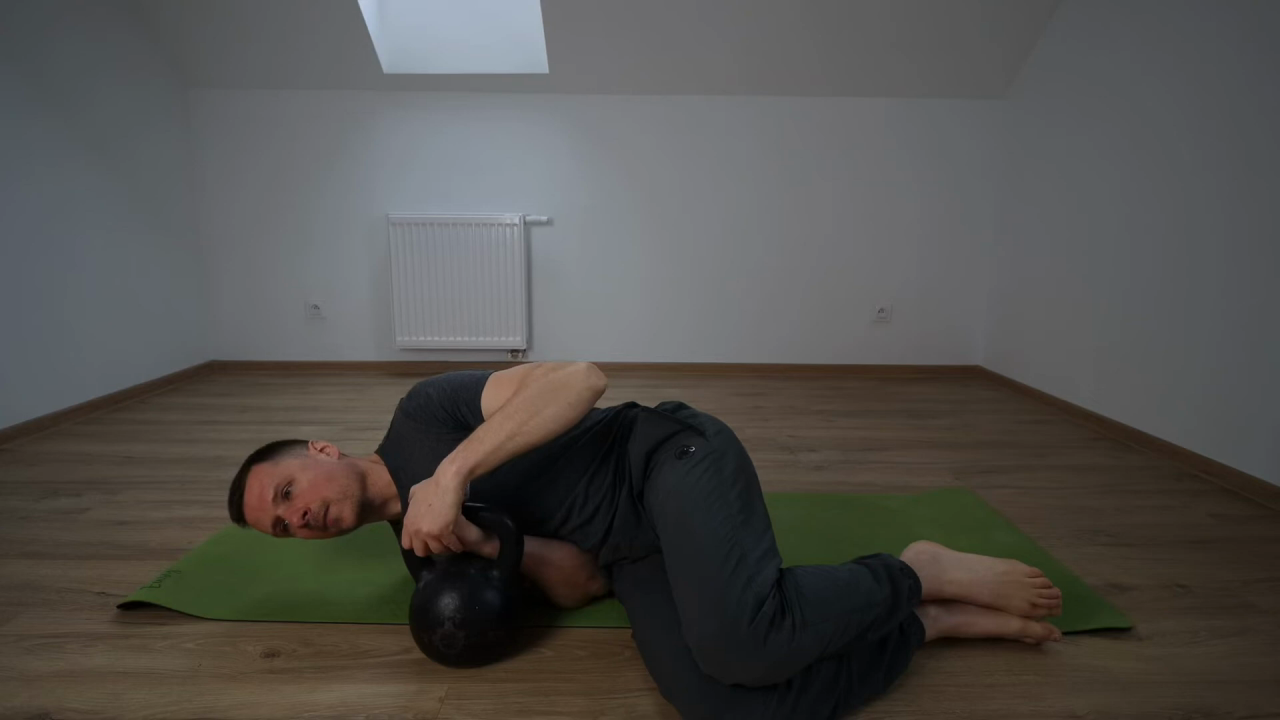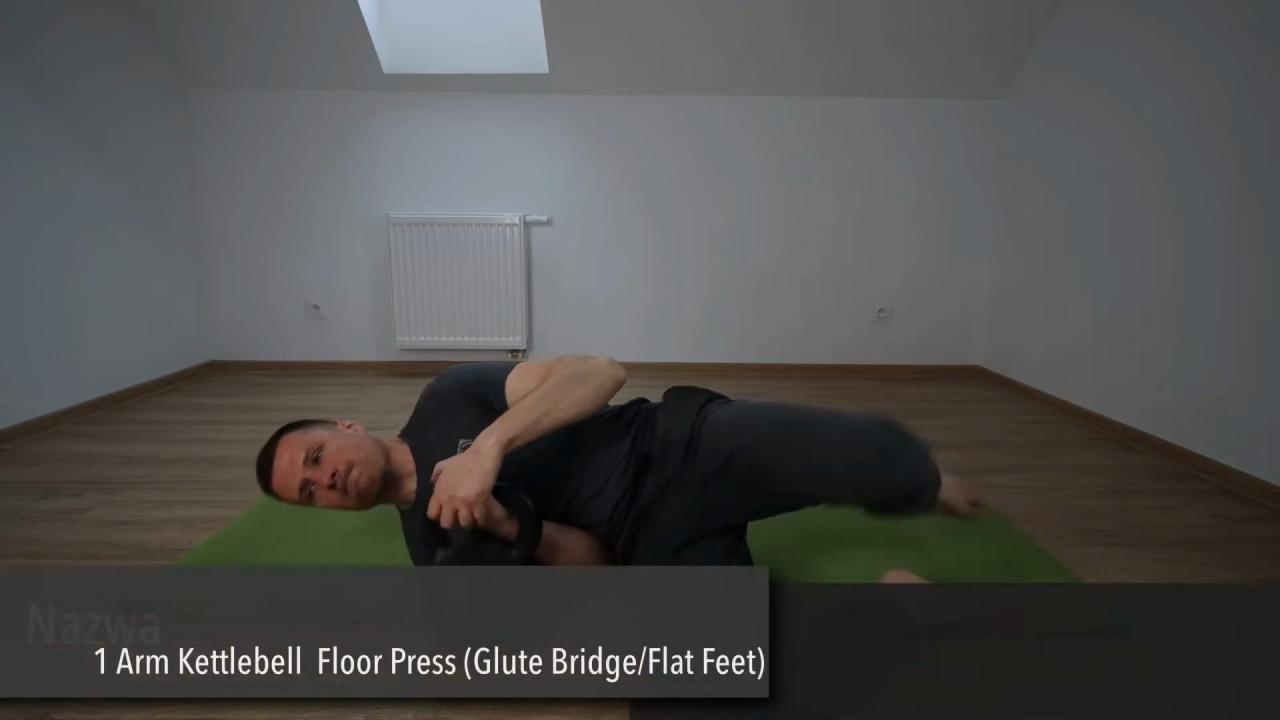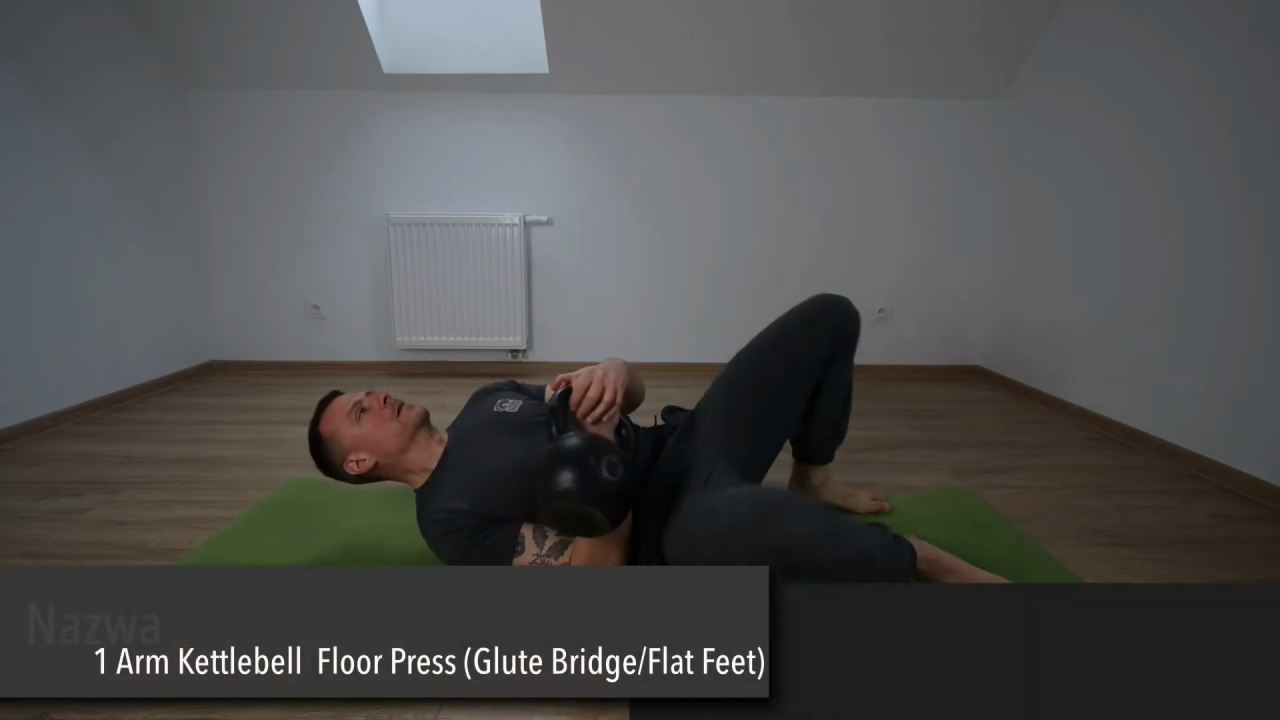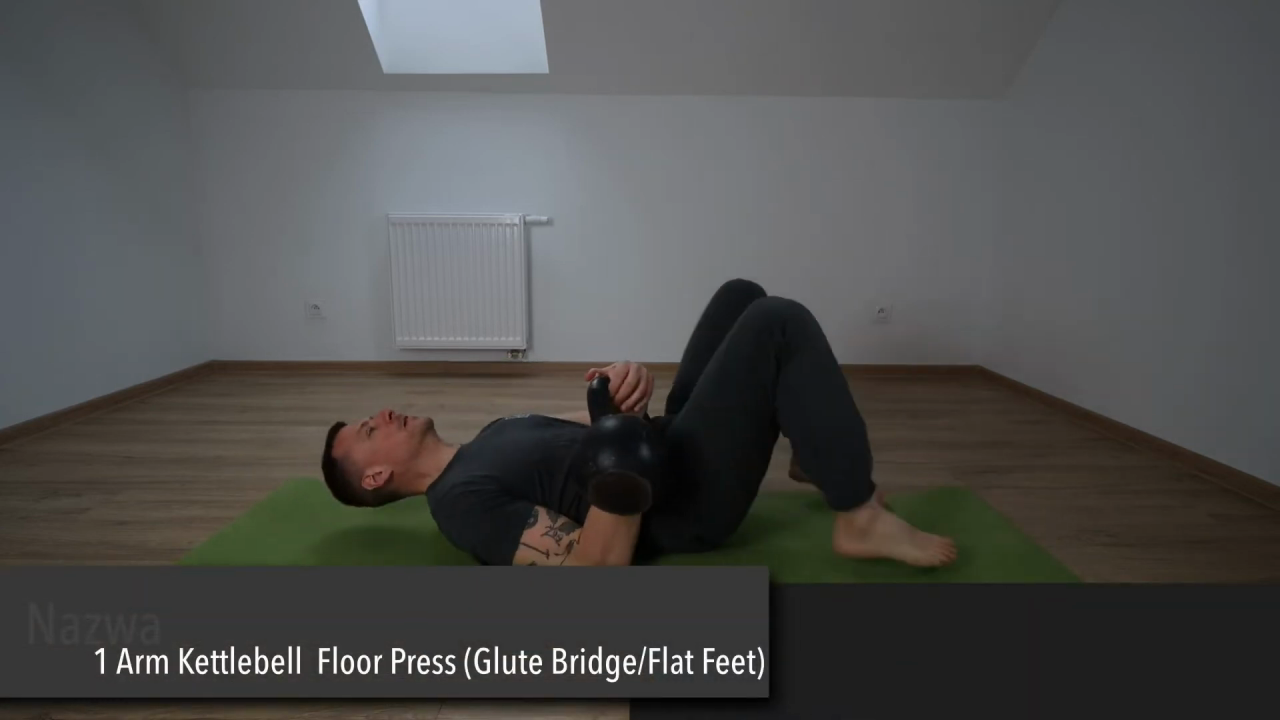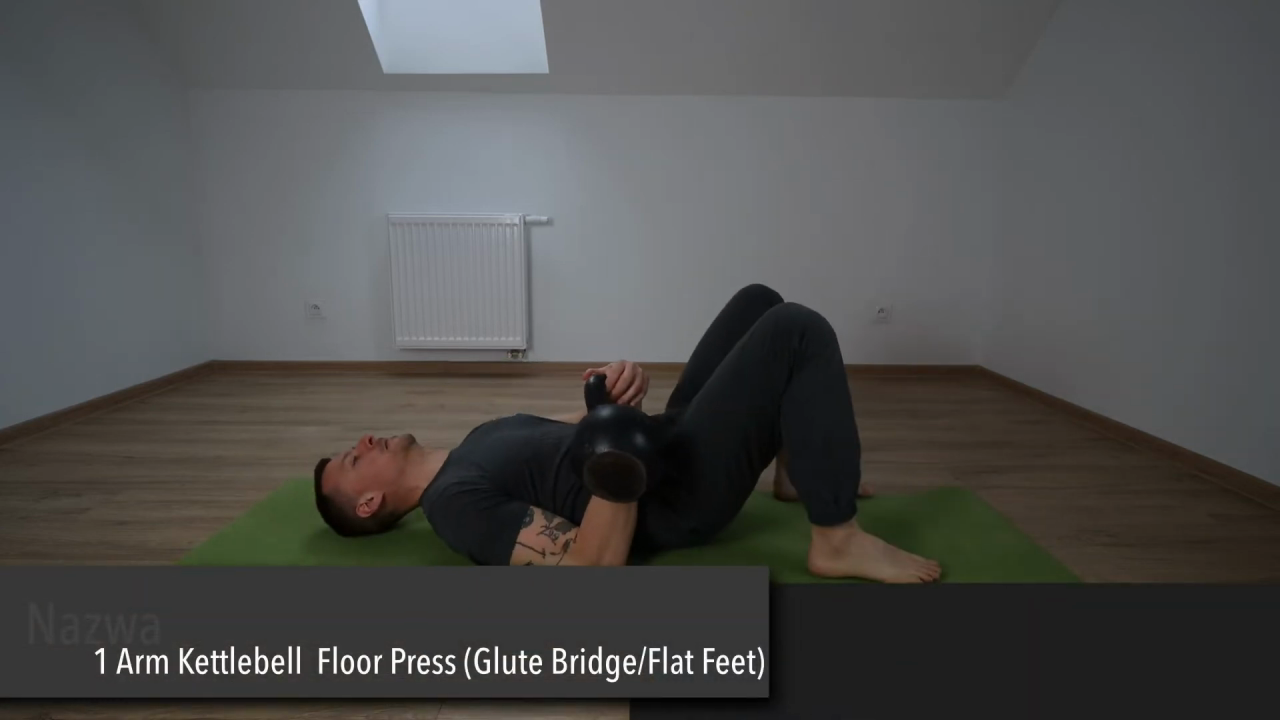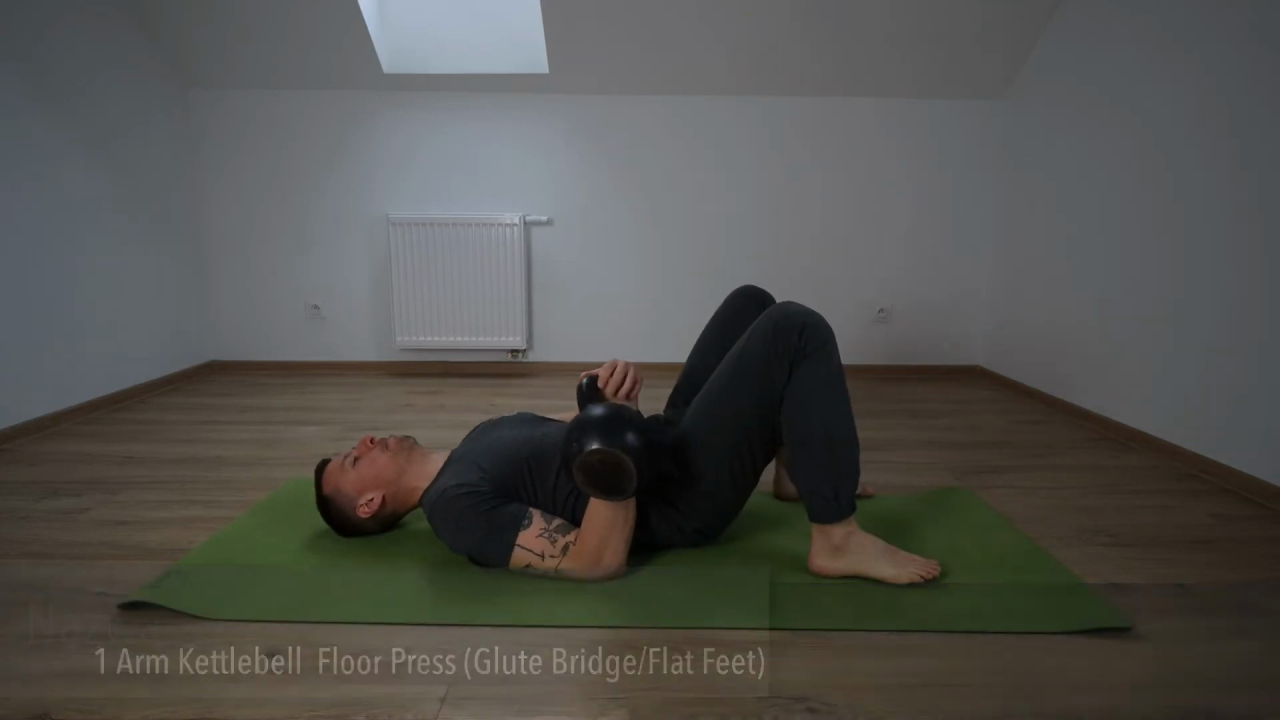
dt=0.7s
person 1, frame 1
left shoulder: (423, 414)
right shoulder: (423, 547)
left elbow: (579, 378)
right elbow: (577, 582)
left wrist: (455, 472)
right wrist: (480, 546)
left hip: (669, 459)
right hip: (634, 551)
left knee: (739, 639)
left ankle: (914, 574)
right ankle: (927, 621)
person 1, frame 2
left shoulder: (447, 401)
right shoulder: (432, 545)
left elbow: (601, 373)
right elbow: (586, 565)
left wrist: (492, 444)
right wrist: (501, 528)
left hip: (691, 446)
right hip: (663, 542)
left knee: (886, 457)
left ankle: (919, 490)
person 1, frame 3
left shoulder: (486, 402)
right shoulder: (449, 516)
left elbow: (634, 391)
right elbow: (599, 572)
left wrist: (611, 373)
left hip: (690, 439)
right hip: (681, 519)
left knee: (830, 315)
right knee: (767, 527)
left ankle: (811, 480)
right ankle: (912, 559)
person 1, frame 4
left shoulder: (490, 438)
right shoulder: (462, 501)
left elbow: (593, 426)
right elbow: (600, 569)
left wrist: (626, 382)
left hip: (675, 451)
right hip: (691, 493)
left knee: (742, 297)
right knee: (782, 322)
left ankle: (813, 461)
right ankle: (860, 522)
person 1, frame 5
left shoulder: (479, 444)
right shoulder: (456, 504)
left elbow: (583, 427)
right elbow: (599, 562)
left wrist: (619, 385)
left hip: (667, 442)
right hip: (682, 491)
left knee: (761, 302)
right knee: (798, 332)
left ankle: (799, 471)
right ankle: (839, 542)
person 1, frame 6
left shoulder: (479, 440)
right shoulder: (456, 506)
left elbow: (577, 424)
right elbow: (600, 560)
left wrist: (616, 382)
left hip: (668, 442)
right hip: (686, 490)
left knee: (752, 302)
right knee: (796, 329)
left ankle: (795, 472)
right ankle: (838, 541)
